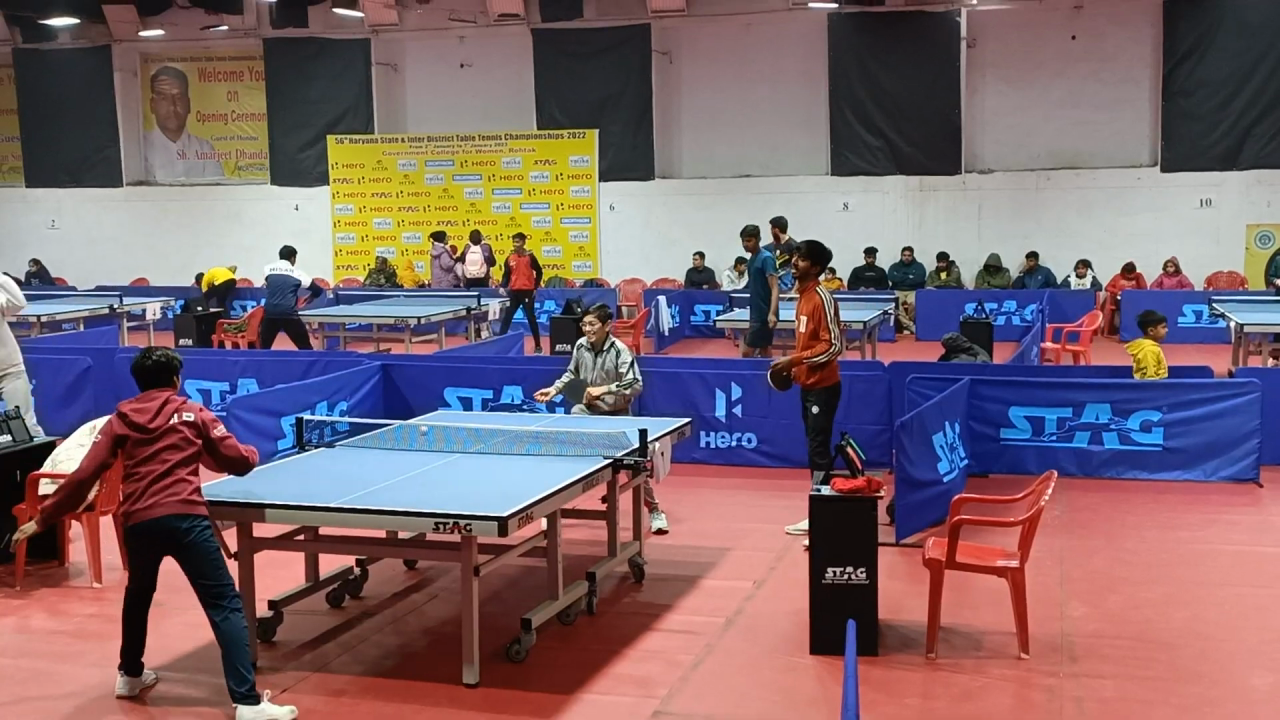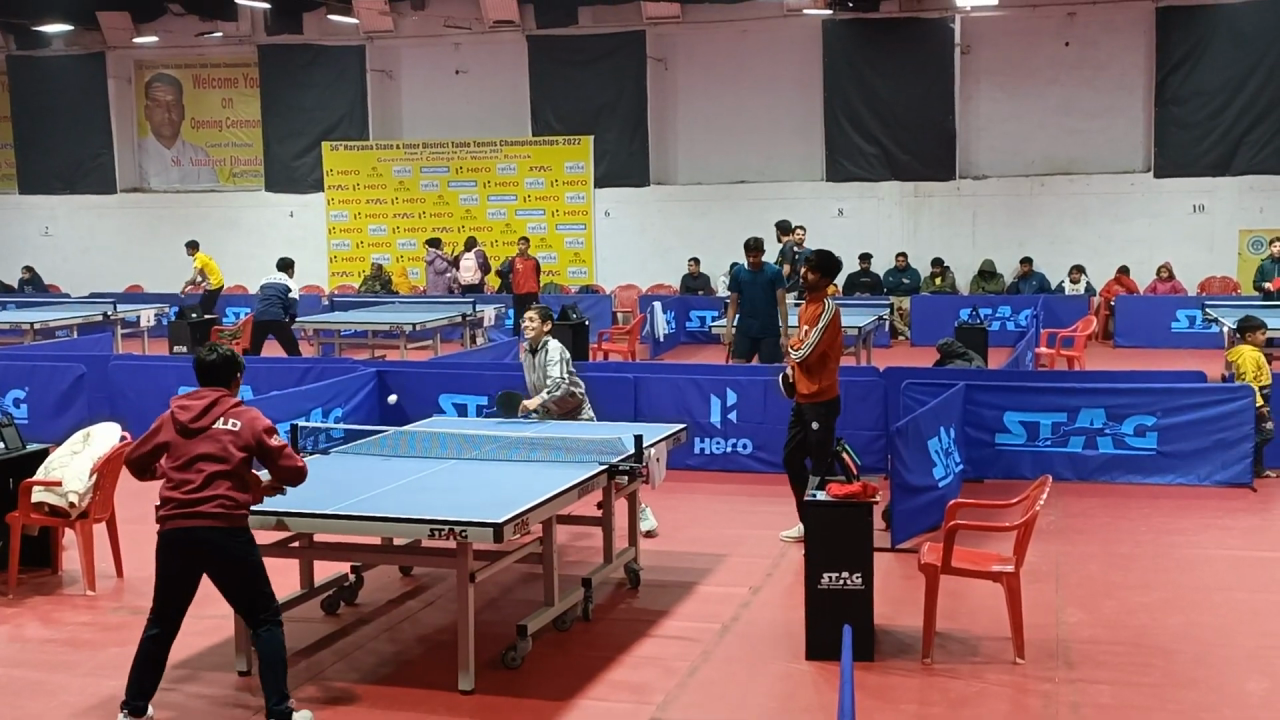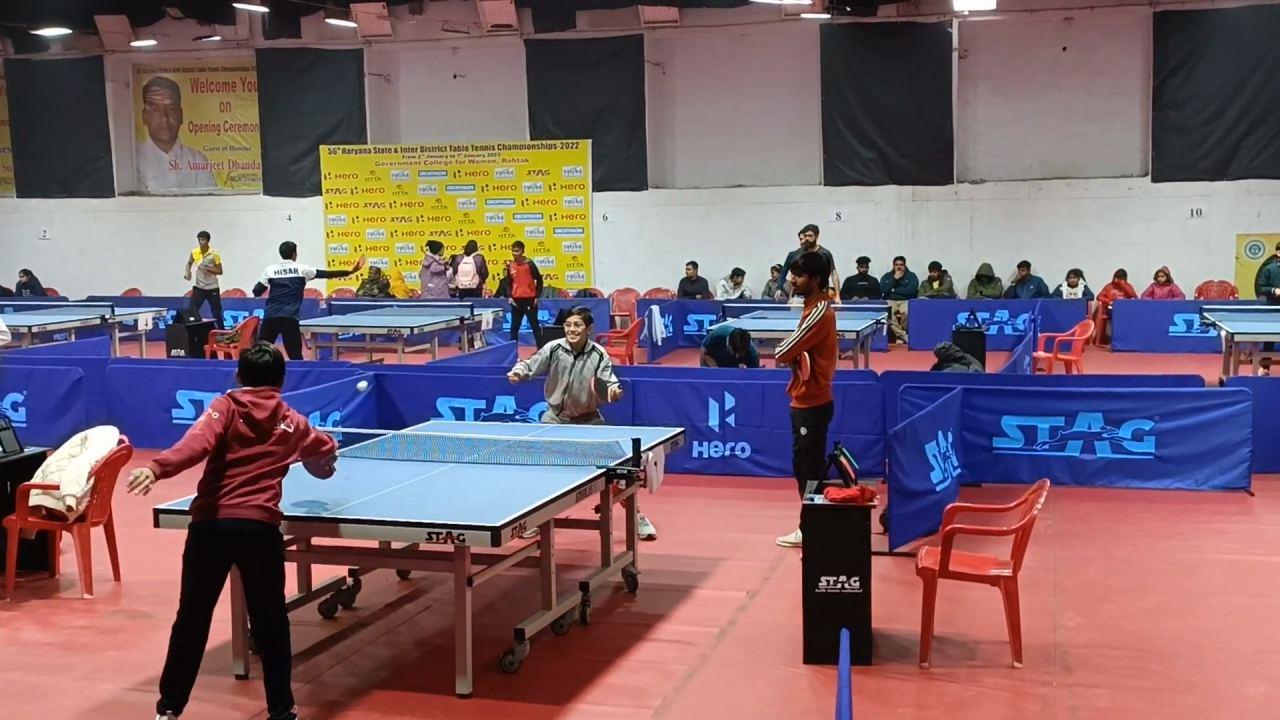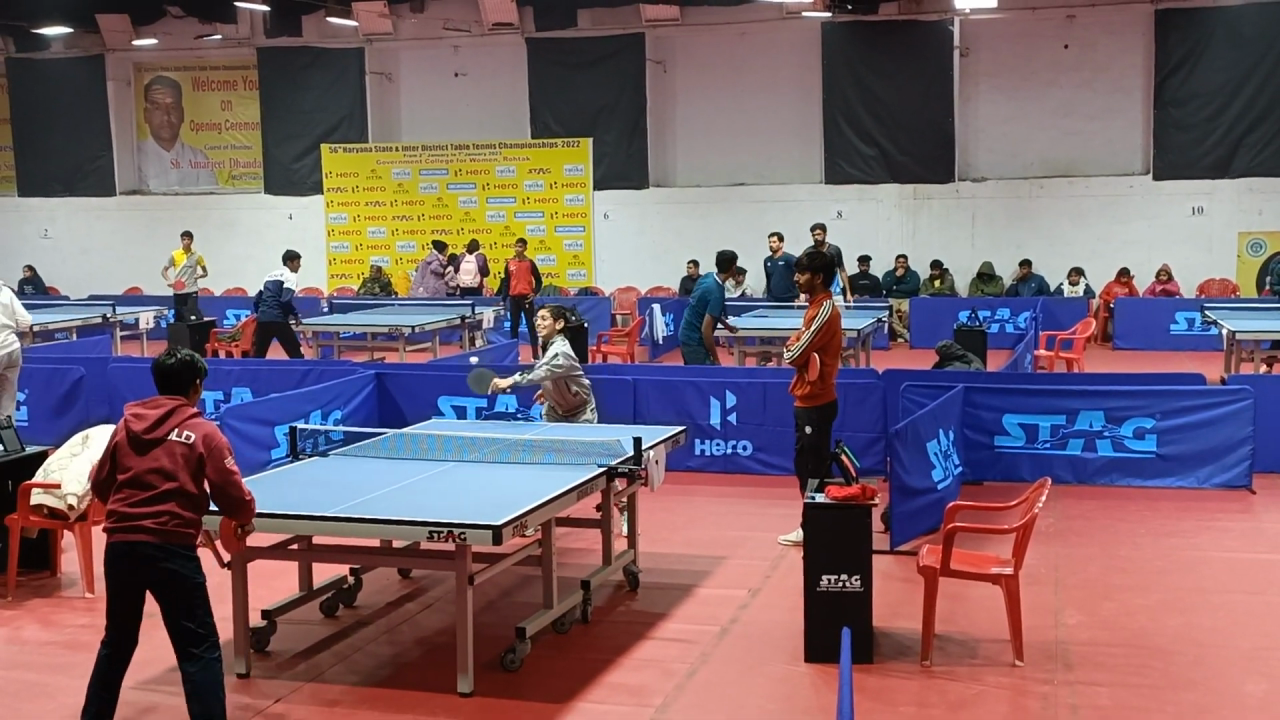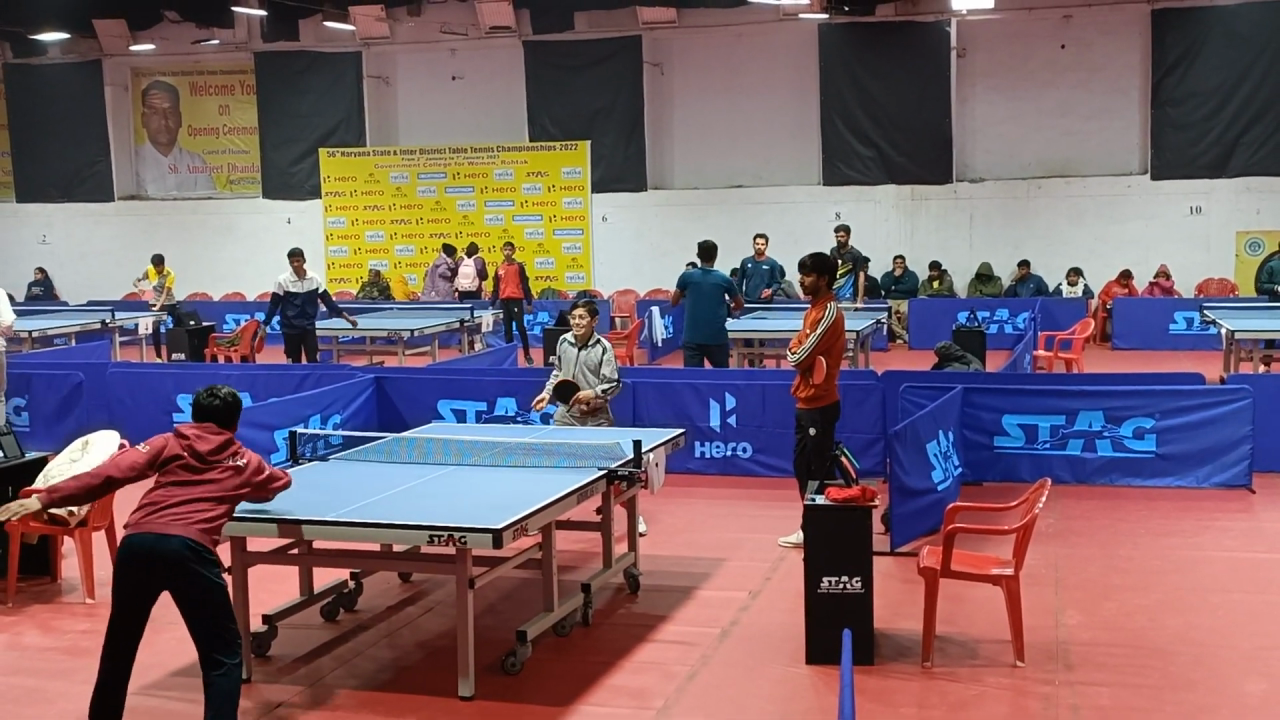
dt=0.7s
person 1, frame 1
left shoulder: (119, 420)
right shoulder: (193, 414)
left elbow: (84, 477)
right elbow: (240, 461)
left wrist: (44, 516)
right wrist: (251, 453)
left hip: (137, 524)
right hip: (184, 519)
left knee: (138, 595)
right knee: (226, 605)
left ankle: (131, 675)
person 1, frame 2
left shoulder: (172, 417)
right shoulder: (248, 419)
left elbow: (134, 462)
right elbow: (294, 473)
right wrist: (269, 484)
left hip: (174, 532)
right hip: (225, 532)
left knee: (162, 621)
right knee: (265, 620)
person 1, frame 3
left shoulder: (227, 406)
right shoulder: (293, 421)
left elbow: (198, 442)
right elbow: (325, 454)
left wrist: (154, 469)
left hip: (211, 525)
right hip: (261, 528)
left knee: (190, 620)
right knee: (271, 626)
person 1, frame 4
left shoulder: (125, 426)
right shoulder: (203, 432)
left elbow: (100, 486)
right elbow: (233, 498)
right wrist: (246, 518)
left hip: (120, 547)
right hip: (171, 550)
left knee: (116, 642)
right knee: (200, 650)
person 1, frame 5
left shoulder: (166, 445)
right shoulder: (246, 461)
left elbow: (113, 472)
right elbow: (280, 481)
left wrist: (47, 497)
left hip: (138, 544)
right hip: (190, 550)
left knee: (119, 645)
right knee: (224, 655)
person 2, frame 1
left shoulder: (822, 299)
right shoulder: (803, 298)
left elbow: (833, 346)
left wrist: (795, 359)
right wrist: (792, 363)
left hip: (823, 388)
right hip: (809, 387)
left knee: (820, 454)
right knee: (815, 453)
person 2, frame 2
left shoulder: (827, 310)
right shoulder: (806, 306)
left elbow: (805, 352)
left wrist: (791, 343)
right wrist: (791, 366)
left hip: (821, 401)
right hip: (802, 398)
left knee: (820, 468)
right knee: (791, 459)
right ankle: (808, 522)
person 2, frame 3
left shoulder: (818, 313)
right shoulder: (816, 308)
left elbow: (783, 353)
right elbow: (800, 349)
left wrist: (786, 349)
right wrist: (795, 353)
left hip: (812, 403)
right hip: (807, 400)
left knee: (811, 469)
right knee: (803, 467)
left ankle: (813, 530)
right ankle: (810, 527)
person 2, frame 4
left shoulder: (825, 311)
right shoulder: (815, 307)
left elbow: (794, 356)
right elbow: (795, 346)
left wrist: (793, 350)
right wrist: (794, 348)
left hip: (816, 402)
right hip: (807, 399)
left knee: (815, 468)
right knee: (804, 466)
person 2, frame 5
left shoulder: (829, 313)
right shoulder: (813, 309)
left elbow: (800, 358)
right elbow: (796, 348)
left wrist: (796, 353)
right wrist: (797, 351)
left hip: (819, 404)
right hip: (807, 401)
left knee: (818, 470)
right knee: (803, 466)
person 3, frame 1
left shoulder: (619, 350)
right shoulder: (581, 346)
left elbow: (636, 385)
right elbow: (571, 374)
left wrist: (603, 389)
right wrist: (554, 389)
left hip: (616, 414)
right hip: (586, 410)
left ankle: (655, 511)
person 3, frame 2
left shoulder: (554, 349)
right shoulder: (526, 350)
left elbow: (560, 384)
left wrist: (537, 401)
right wrist: (530, 403)
left hip: (576, 414)
right hip: (548, 416)
left ankle: (641, 510)
person 3, frame 3
left shoulder: (599, 355)
right shoulder: (554, 349)
left elbow: (612, 382)
right elbow: (529, 365)
left wrist: (614, 390)
right wrist: (518, 371)
left hip: (589, 420)
right hip: (556, 417)
left ankle: (636, 518)
person 3, frame 4
left shoulder: (559, 349)
right shoulder: (547, 344)
left elbow: (542, 373)
left wrist: (509, 381)
right wrist: (547, 390)
left hip: (579, 413)
right hip: (554, 411)
left knee: (598, 464)
right knee: (540, 463)
left ankle: (624, 512)
right ankle: (536, 516)
person 3, frame 5
left shoulder: (603, 347)
right shoulder: (564, 342)
left elbow: (613, 384)
left wrist: (593, 393)
right wrist: (547, 392)
left hip: (596, 417)
right hip: (567, 413)
left knee: (610, 466)
right knee: (550, 459)
left ankle: (632, 514)
